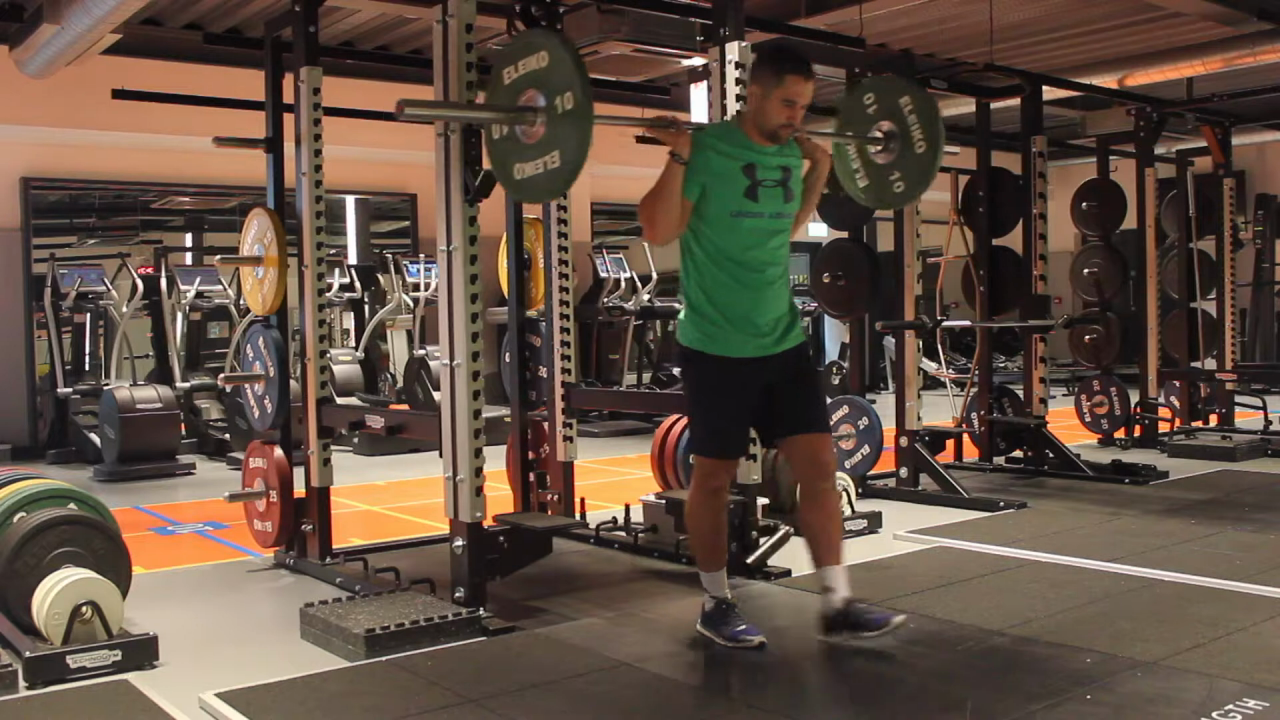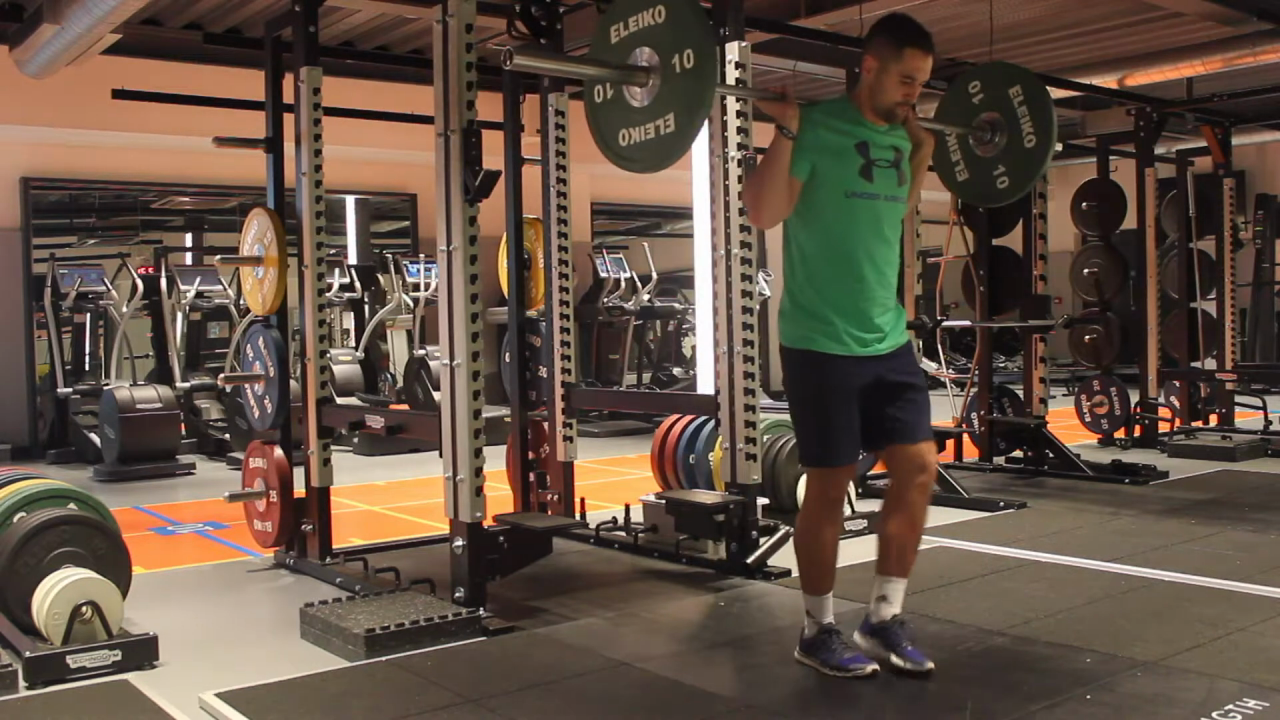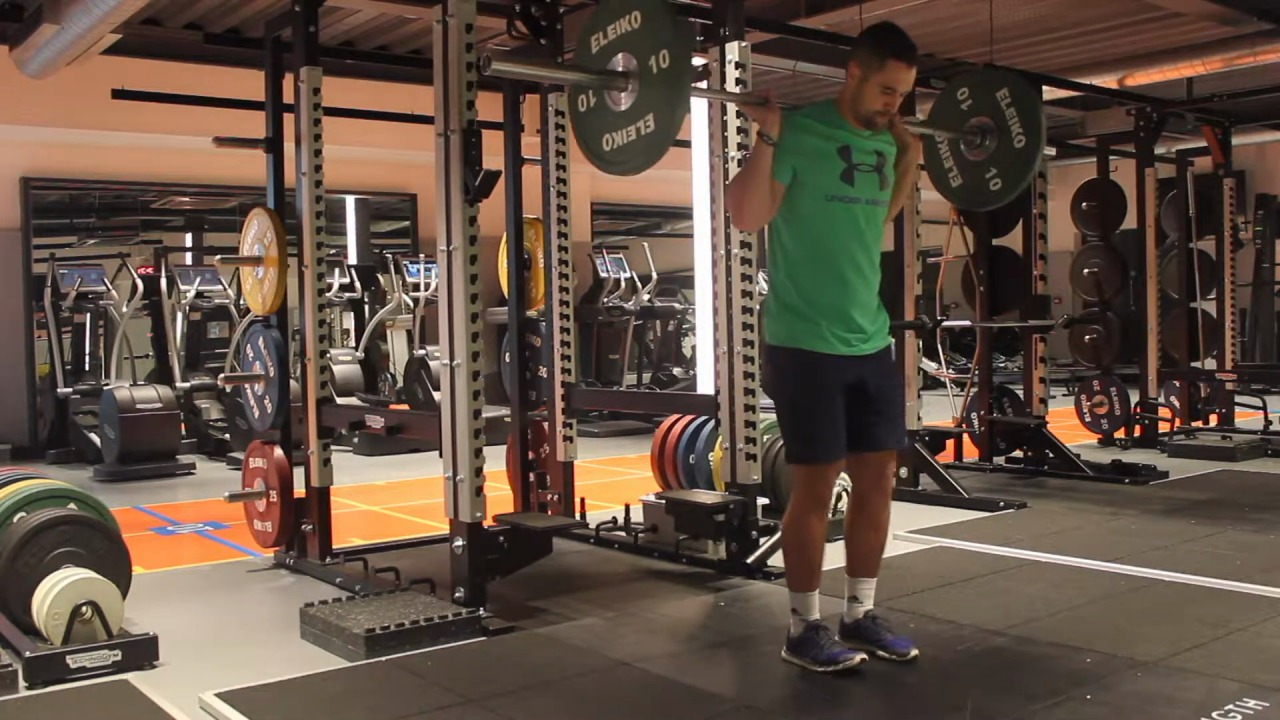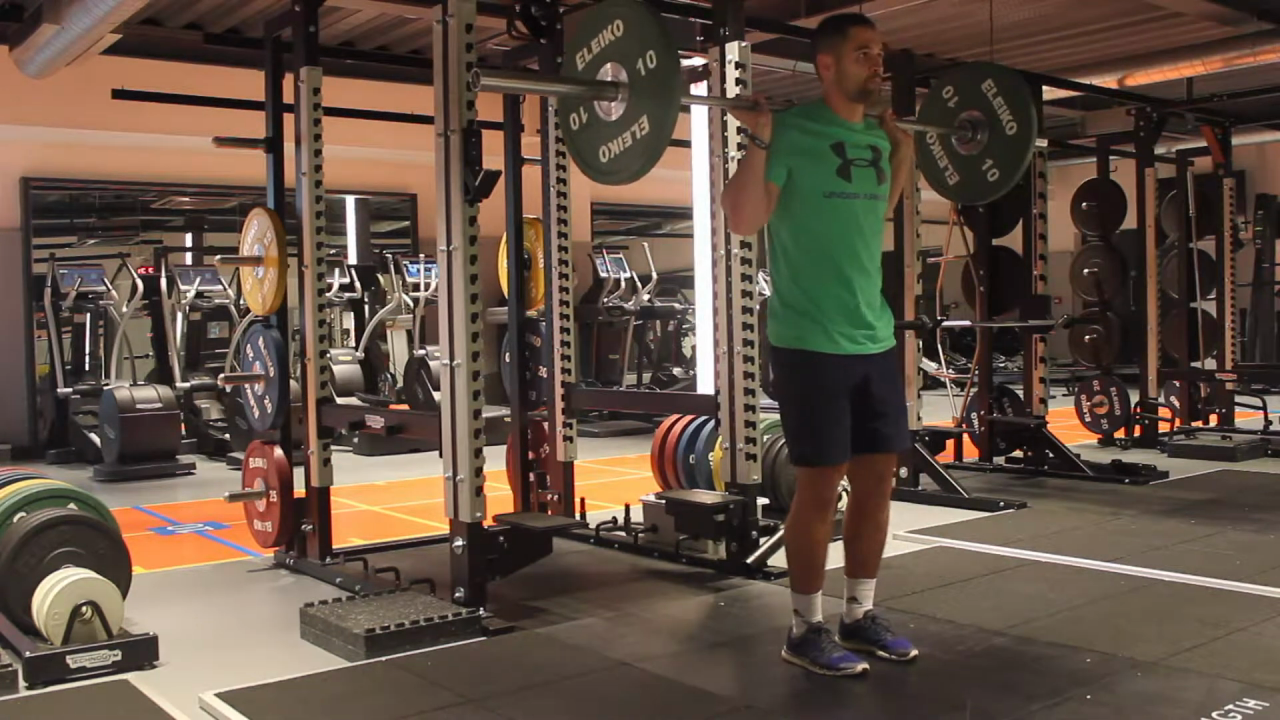
dt=1s
person 1, frame 1
left shoulder: (790, 155)
right shoulder: (709, 149)
right elbow: (658, 230)
left wrist: (820, 167)
right wrist: (679, 157)
left hip: (784, 342)
right hip: (717, 348)
left knee: (818, 464)
right knee: (715, 477)
left ankle: (838, 604)
right ankle: (717, 602)
person 1, frame 2
left shoulder: (896, 137)
right shoulder: (817, 127)
right elbow: (763, 211)
left wrist: (922, 152)
right wrist: (786, 129)
left hip: (889, 339)
right hip: (822, 344)
left knee: (918, 470)
right knee: (830, 486)
left ankle: (883, 619)
right ankle: (818, 630)
person 1, frame 3
left shoulder: (883, 142)
right shoulder: (799, 132)
right elbow: (747, 215)
left wrist: (909, 158)
right wrist: (767, 134)
left hip: (870, 340)
right hip: (805, 342)
left knee: (877, 478)
right knee: (817, 482)
left ankle: (859, 615)
right ankle: (804, 628)
person 1, frame 4
left shoulder: (875, 139)
right shoulder: (791, 131)
right elbow: (743, 219)
left wrist: (903, 153)
right wrist: (758, 138)
left hip: (874, 338)
right hip: (812, 343)
left knee: (877, 479)
right knee: (821, 484)
left ankle: (860, 616)
right ankle: (807, 629)
